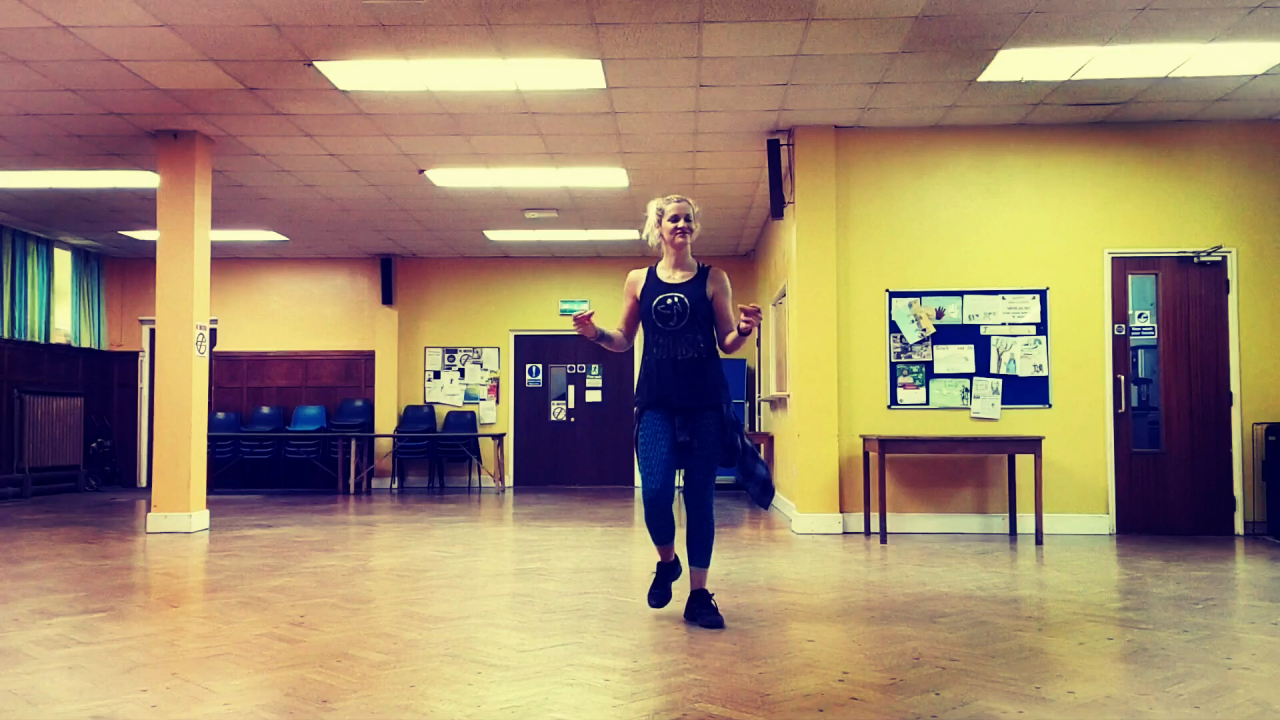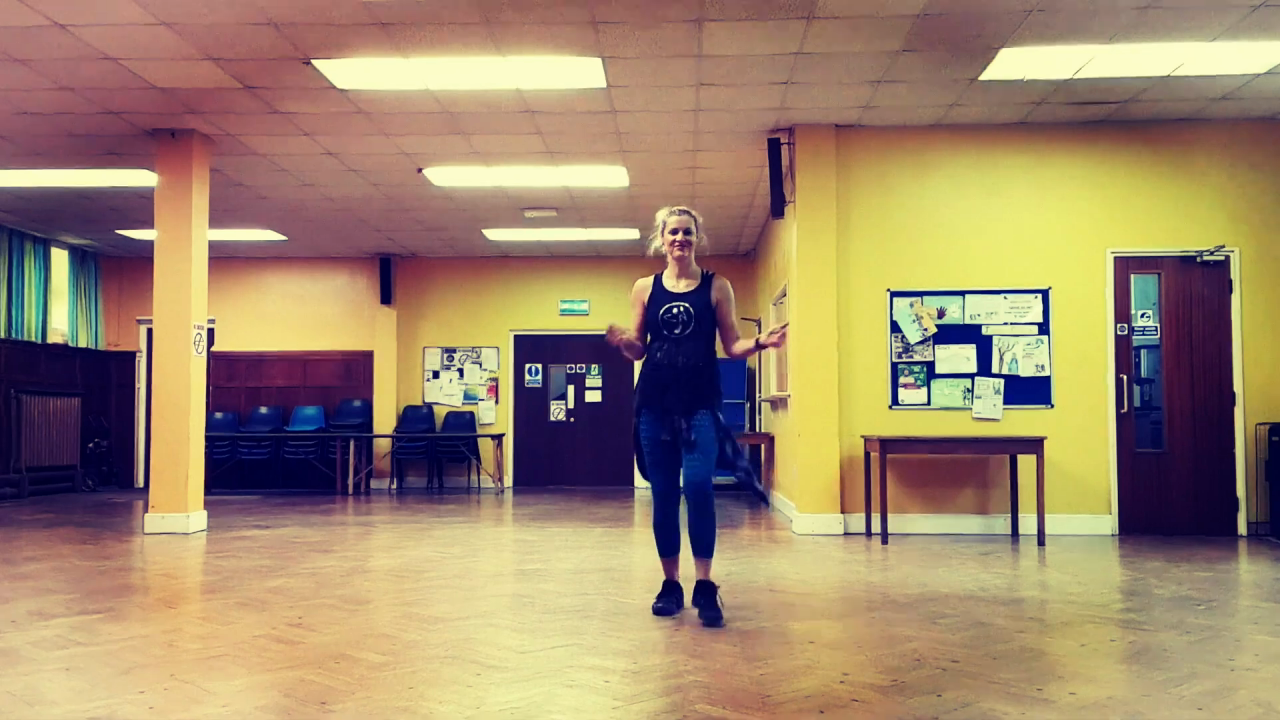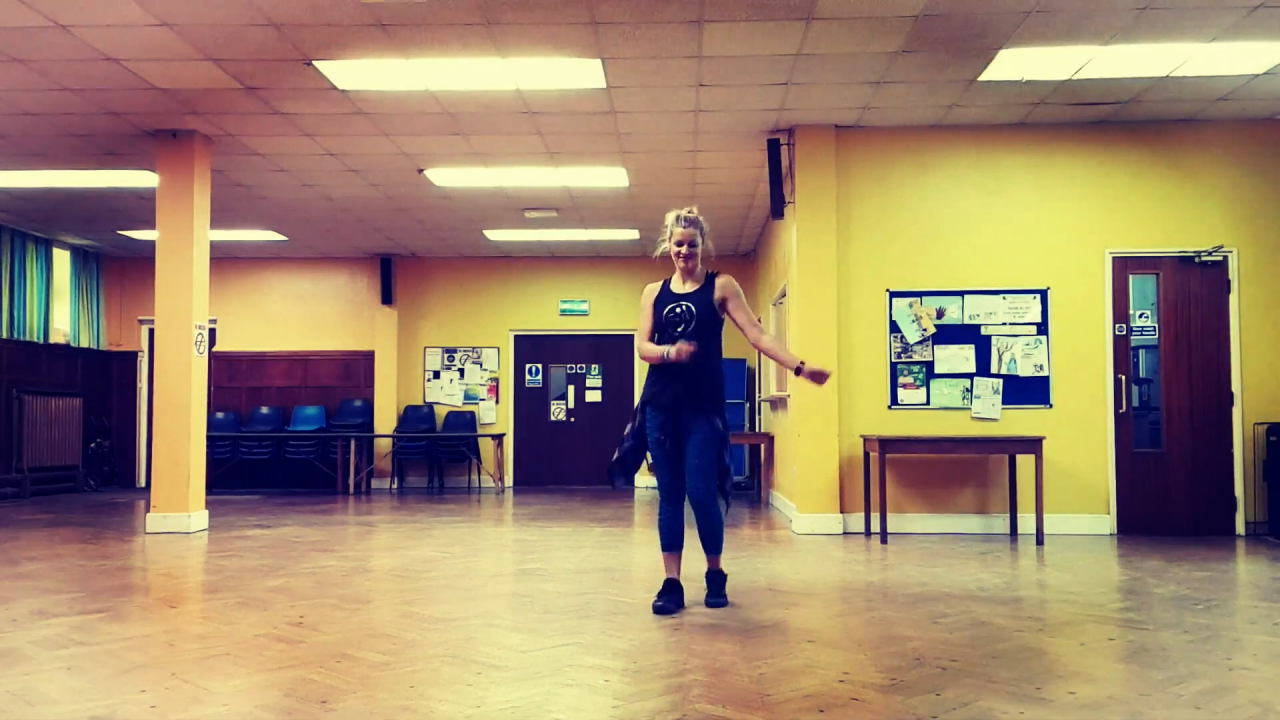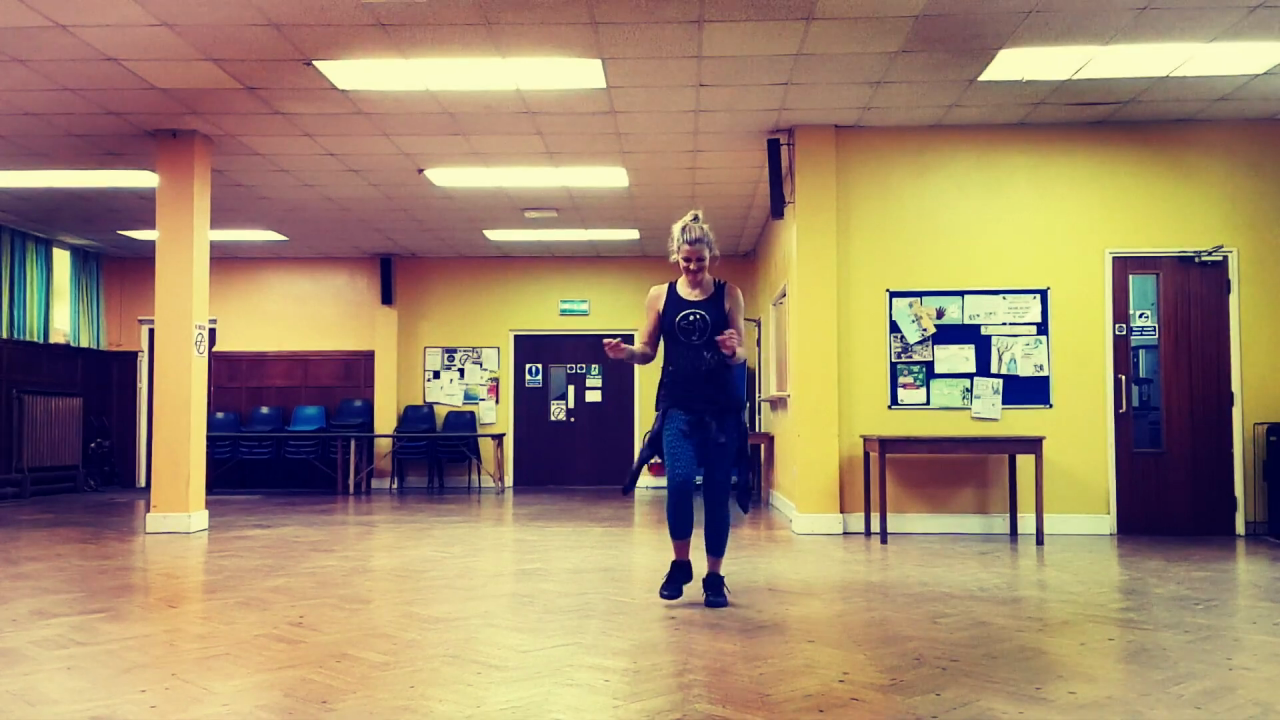
dt=0.3s
person 1, frame 1
left shoulder: (714, 279)
right shoulder: (638, 280)
left elbow: (727, 343)
right elbow: (625, 340)
left wrist: (743, 331)
right wrist: (595, 333)
left hip: (705, 401)
right hip: (656, 401)
left knee: (700, 497)
right knee: (655, 492)
left ankle: (699, 595)
right ankle: (667, 562)
person 1, frame 2
left shoulder: (717, 287)
right shoulder: (645, 288)
left elbow: (730, 345)
right elbow: (636, 350)
left wrist: (760, 342)
right wrist: (625, 342)
left hip: (700, 403)
right hip: (653, 402)
left knee: (699, 488)
right knee: (664, 494)
left ankle: (704, 586)
right ankle: (670, 584)
person 1, frame 3
left shoulder: (722, 286)
right shoulder: (654, 291)
left elbow: (756, 335)
right elbow: (642, 348)
left wrist: (798, 366)
right wrist: (668, 352)
left hip: (704, 404)
right hip: (659, 403)
left knee: (701, 493)
right knee: (669, 493)
left ankle: (715, 572)
right ankle: (671, 583)
person 1, frame 4
left shoulder: (729, 294)
right shoulder: (660, 295)
left elbow: (742, 351)
right elbow: (647, 350)
left wrist: (732, 350)
right wrist: (626, 352)
left hip: (723, 405)
right hip: (679, 403)
left knee: (717, 491)
right knee: (681, 480)
left ankle: (714, 577)
right ankle: (680, 563)
